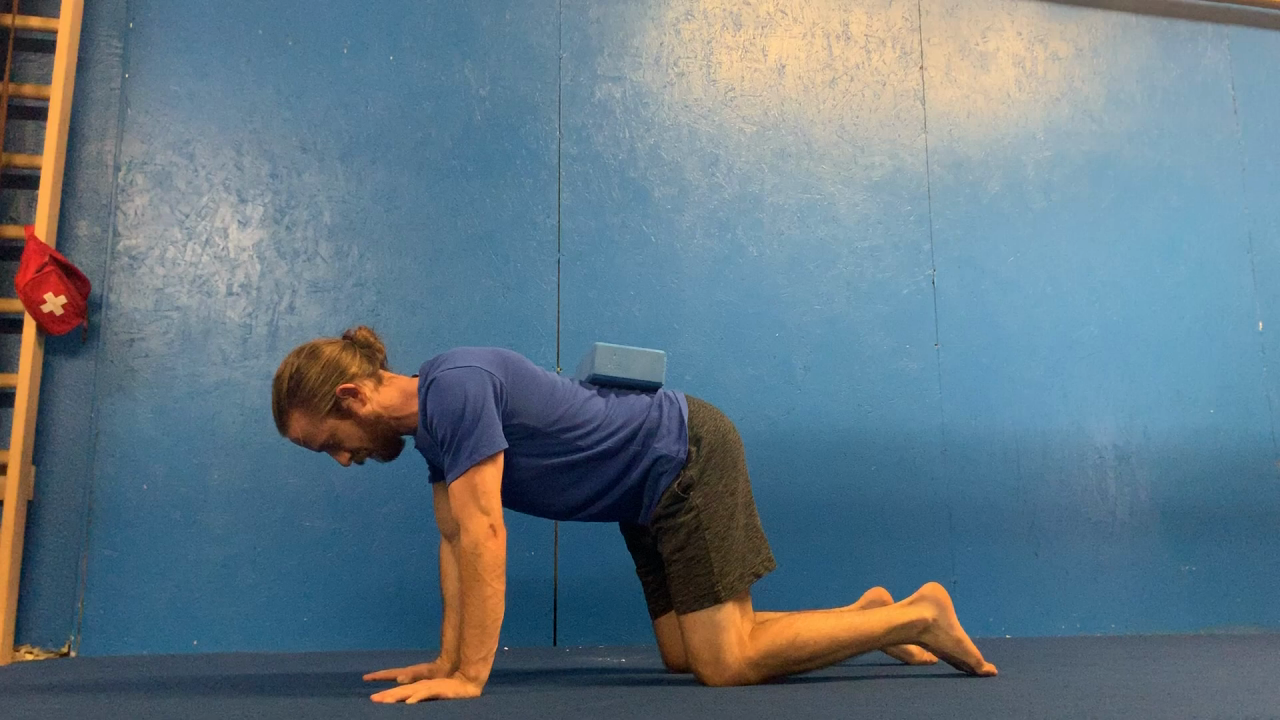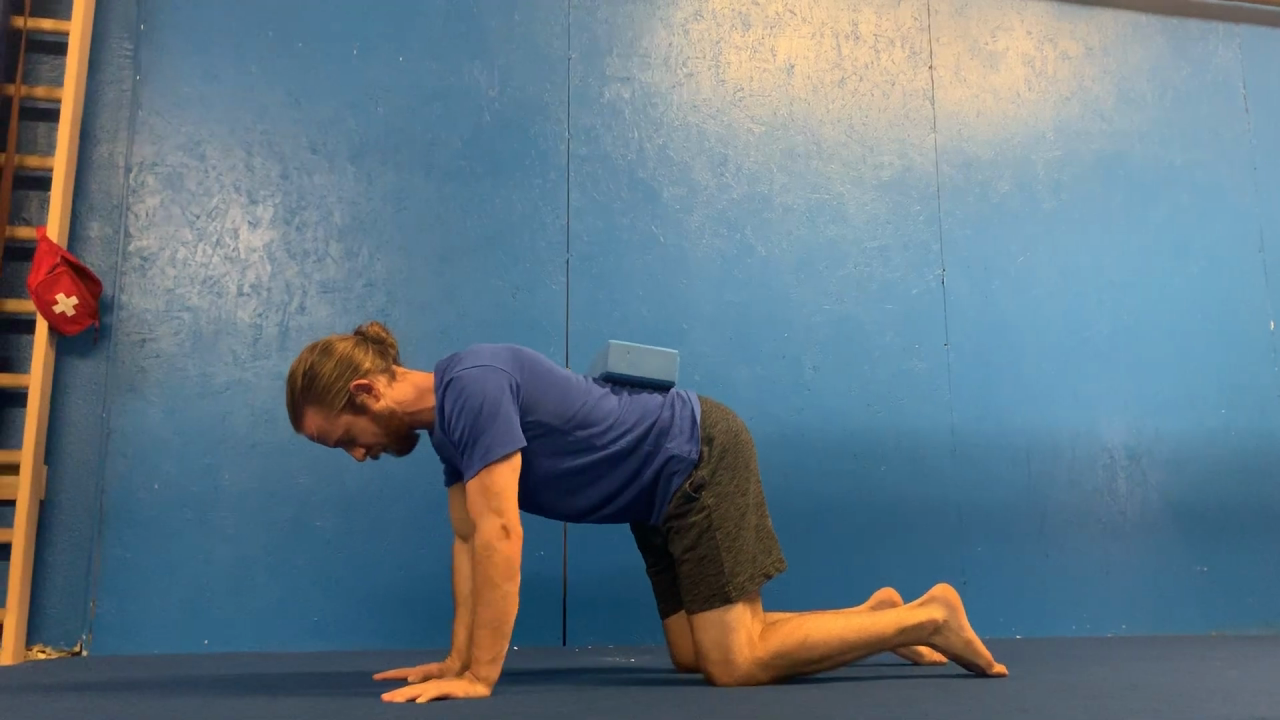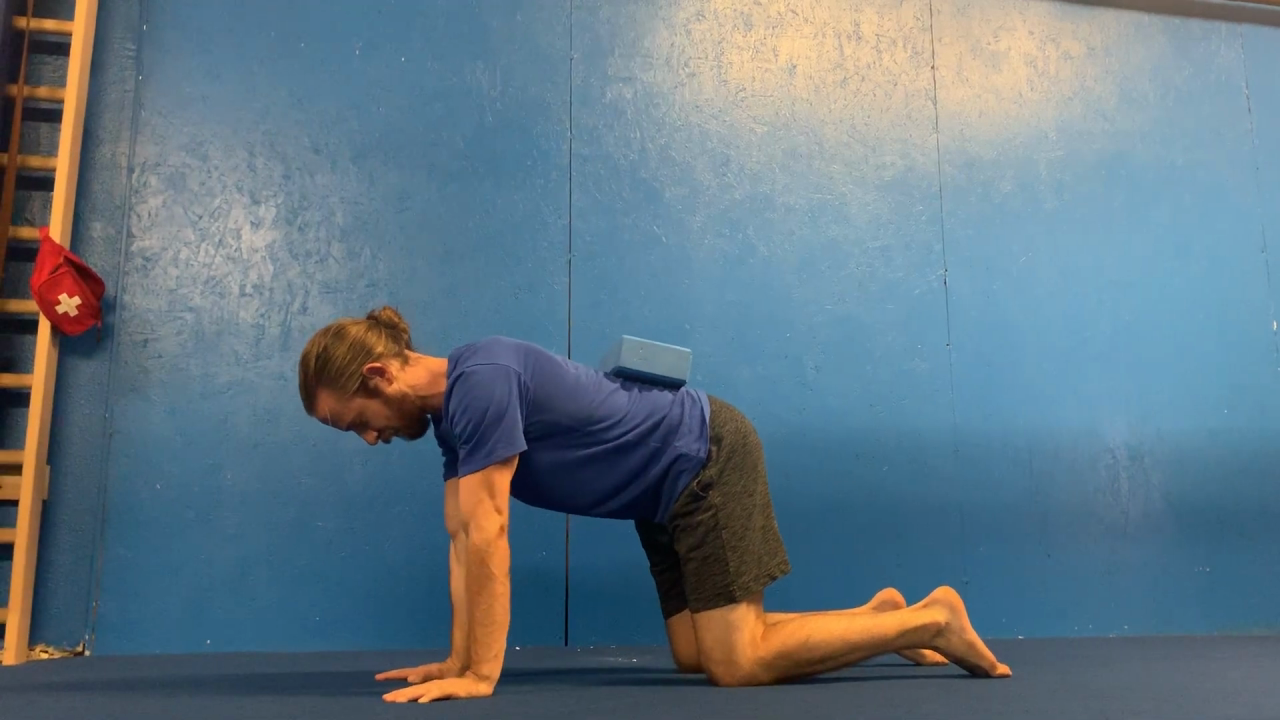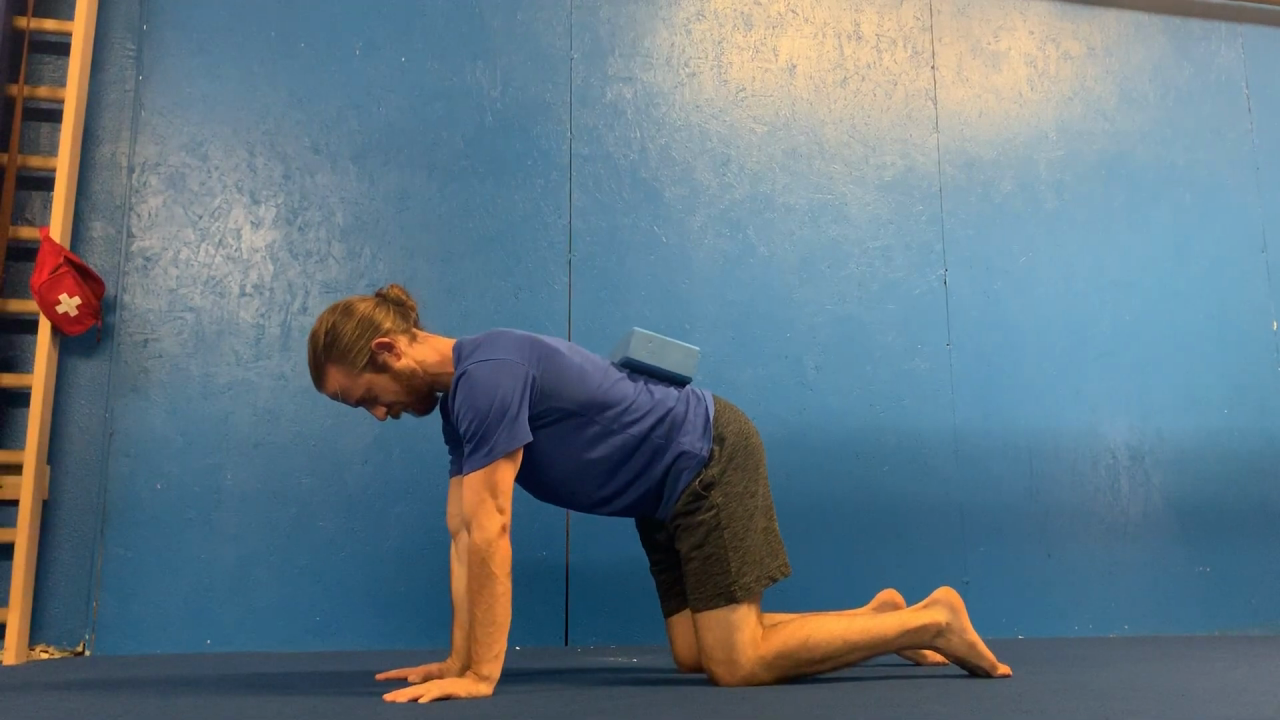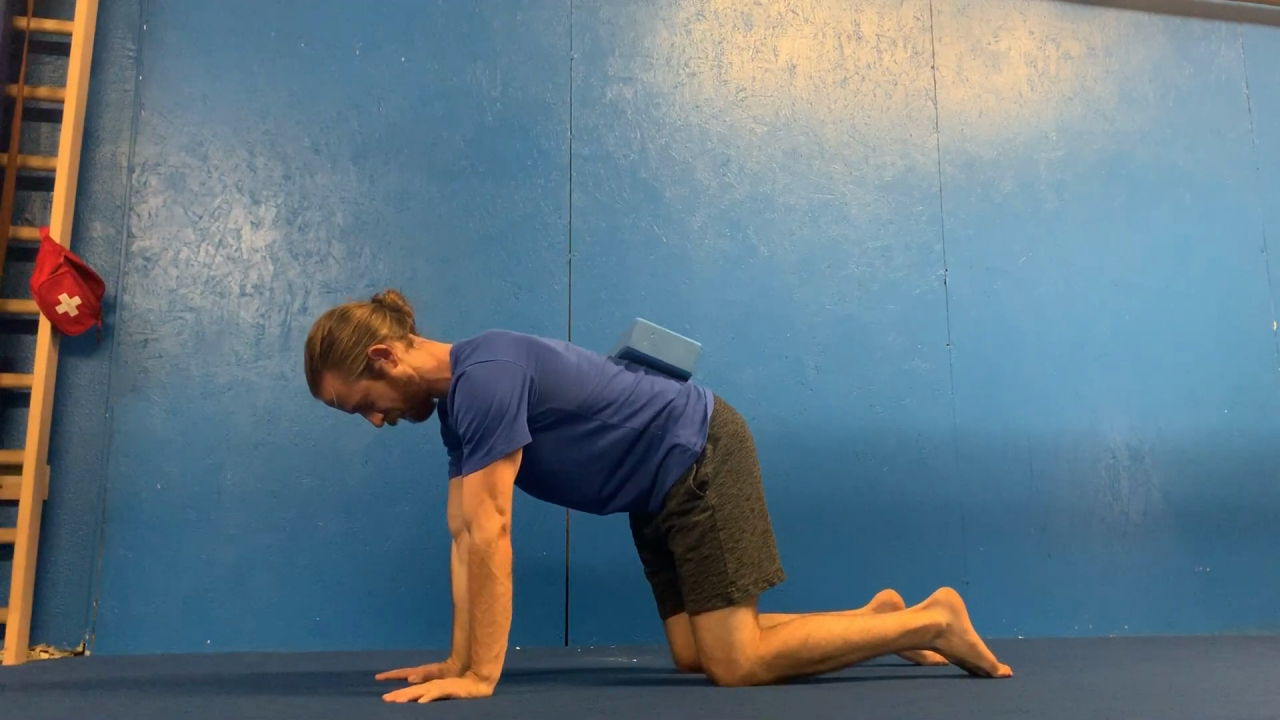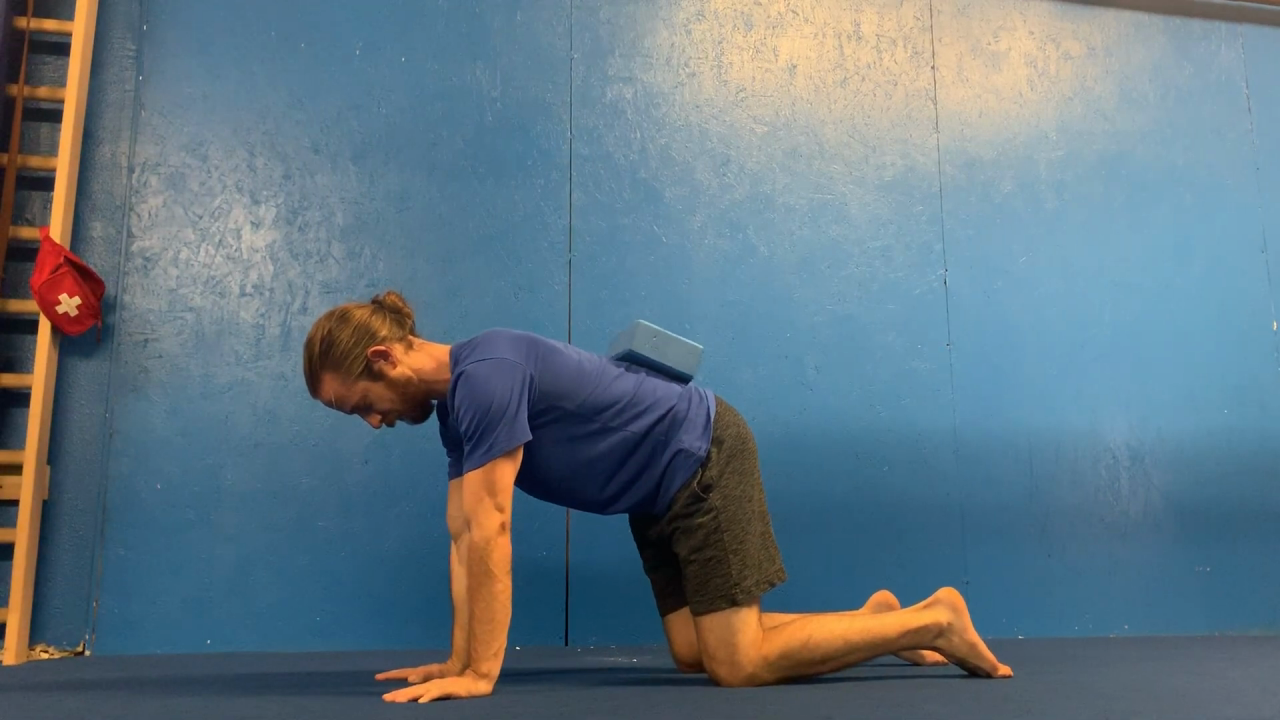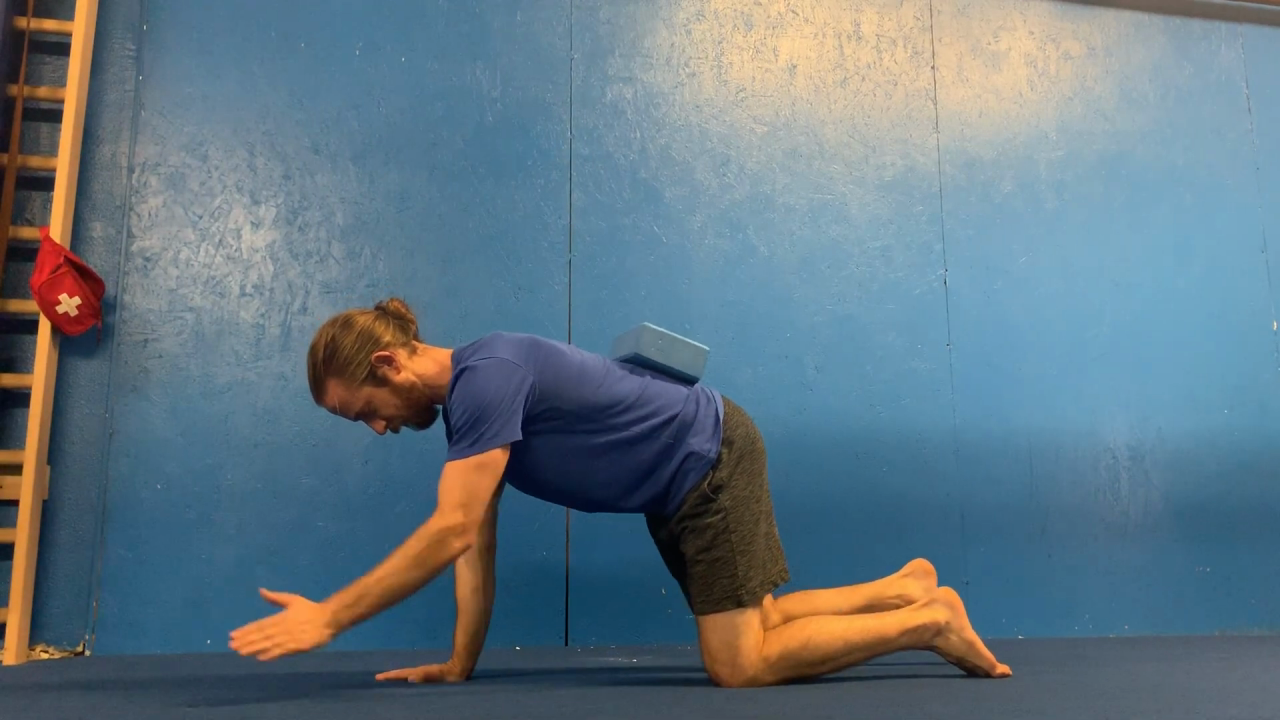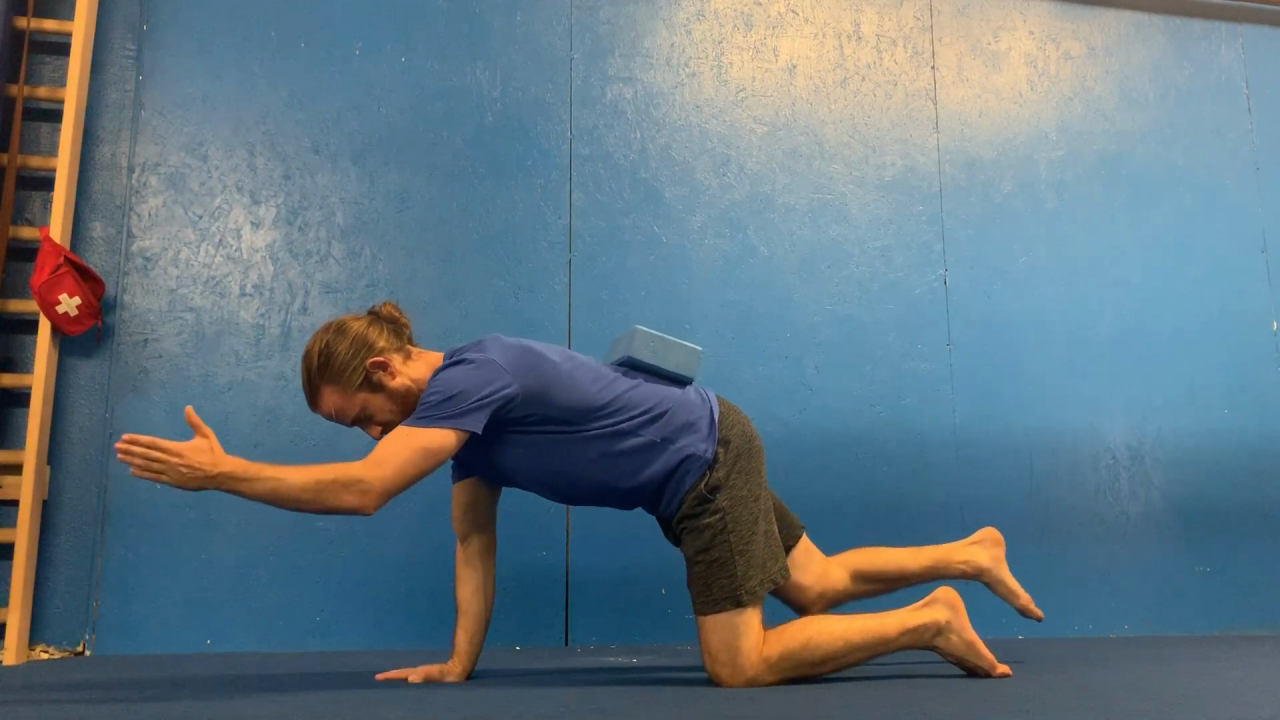
dt=0.7s
person 1, frame 1
left shoulder: (453, 388)
right shoulder: (429, 421)
left elbow: (484, 537)
right elbow: (454, 540)
left wrist: (470, 675)
right wrist: (446, 659)
left hip: (686, 459)
right hip: (656, 488)
left knee: (728, 662)
right knee: (686, 653)
left ankle: (917, 615)
right ankle: (867, 612)
person 1, frame 2
left shoulder: (470, 387)
right shoulder: (443, 421)
left elbow: (501, 536)
right elbow: (468, 541)
left wrist: (481, 676)
right wrist: (457, 659)
left hip: (699, 458)
right hip: (668, 486)
left knee: (737, 662)
right knee: (696, 655)
left ankle: (927, 618)
right ankle: (873, 614)
person 1, frame 3
left shoulder: (479, 382)
right shoulder: (449, 413)
left elbow: (487, 538)
right elbow: (462, 540)
left wrist: (481, 674)
right wrist: (459, 659)
left hip: (706, 459)
right hip: (672, 485)
left knee: (737, 661)
right knee: (697, 653)
left ankle: (931, 619)
right ankle: (875, 615)
person 1, frame 4
left shoulder: (485, 374)
right shoulder: (458, 398)
left elbow: (489, 533)
right elbow: (463, 536)
left wrist: (481, 674)
right wrist: (459, 658)
left hip: (707, 460)
right hip: (672, 488)
left knee: (737, 663)
right knee: (696, 656)
left ankle: (931, 621)
right ankle: (876, 617)
person 1, frame 5
left shoulder: (483, 376)
right shoulder: (454, 403)
left elbow: (489, 534)
right elbow: (464, 538)
left wrist: (481, 674)
right wrist: (458, 659)
left hip: (700, 456)
right hip: (665, 484)
left knee: (736, 663)
right knee: (695, 654)
left ankle: (932, 621)
right ankle: (876, 617)
person 1, frame 6
left shoulder: (483, 374)
right shoulder: (455, 404)
left elbow: (490, 533)
right elbow: (463, 540)
left wrist: (482, 671)
right wrist: (458, 660)
left hip: (702, 459)
right hip: (664, 488)
left knee: (738, 665)
right knee: (694, 654)
left ankle: (932, 620)
right ankle: (871, 620)
person 1, frame 7
left shoulder: (485, 379)
right shoulder: (453, 406)
left elbow: (454, 531)
right elbow: (475, 545)
left wrist: (329, 619)
right wrist: (460, 661)
left hip: (713, 460)
right hip: (680, 483)
left knee: (743, 663)
right knee: (754, 625)
left ankle: (929, 620)
right ankle: (903, 588)
person 1, frame 8
left shoulder: (468, 379)
right shoulder: (465, 405)
left elbow: (361, 490)
right elbow: (473, 542)
left wrist: (220, 471)
right wrist: (460, 662)
left hip: (709, 459)
right hip: (699, 466)
left knee: (741, 663)
right knee: (817, 584)
left ankle: (930, 620)
right ankle: (969, 554)
